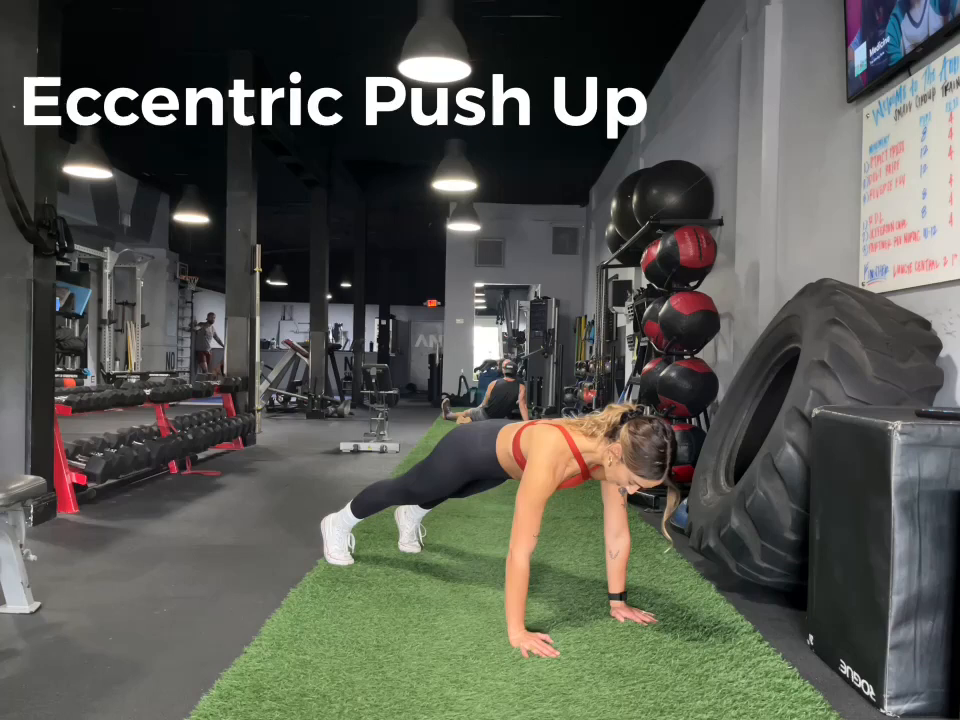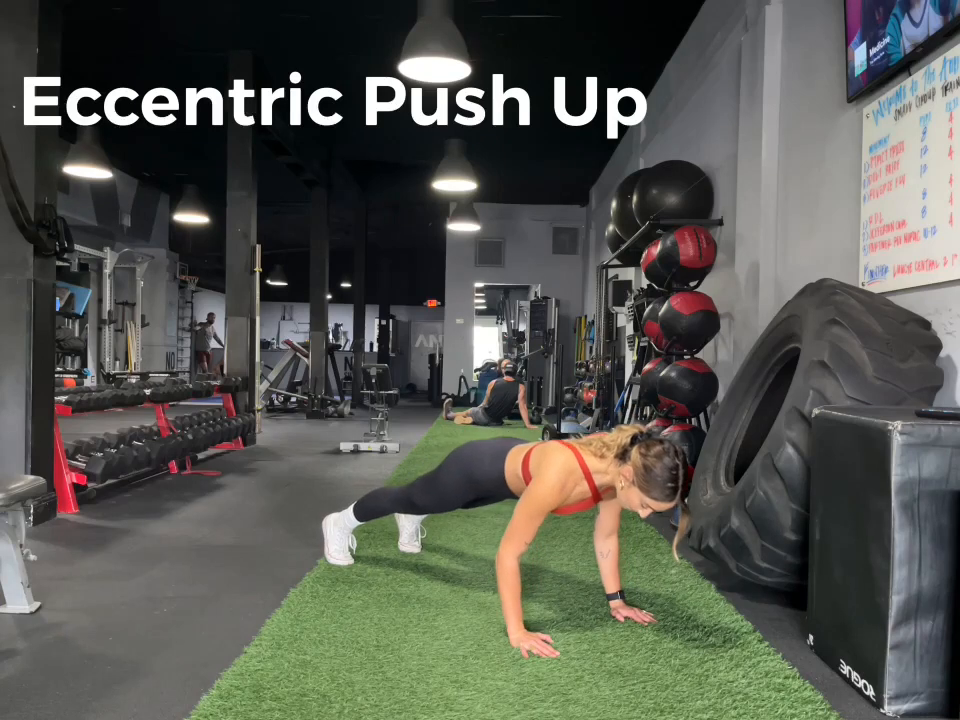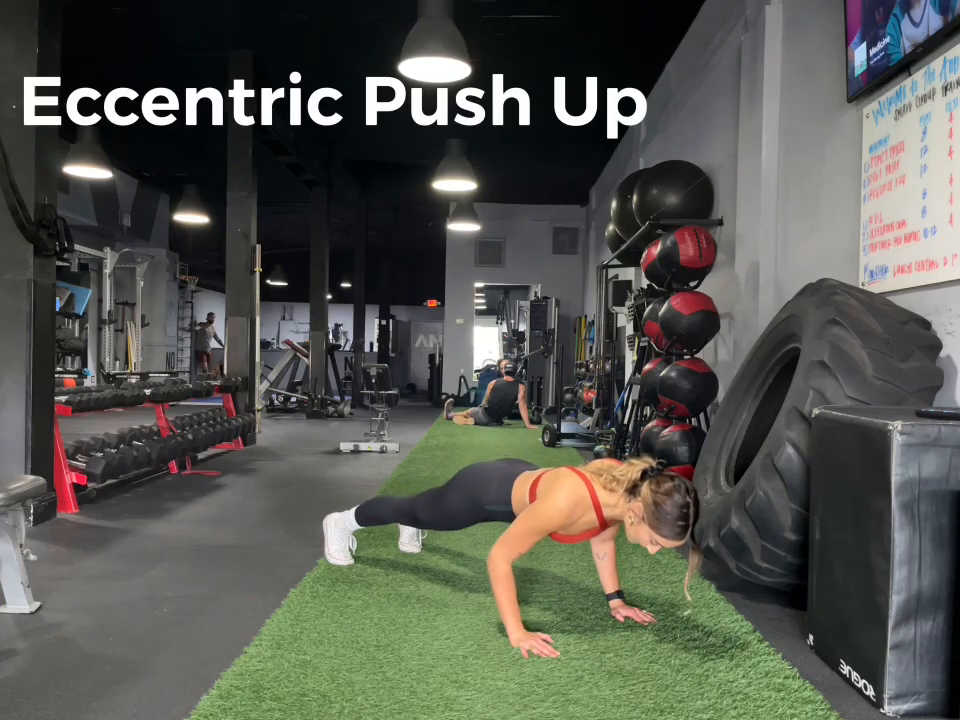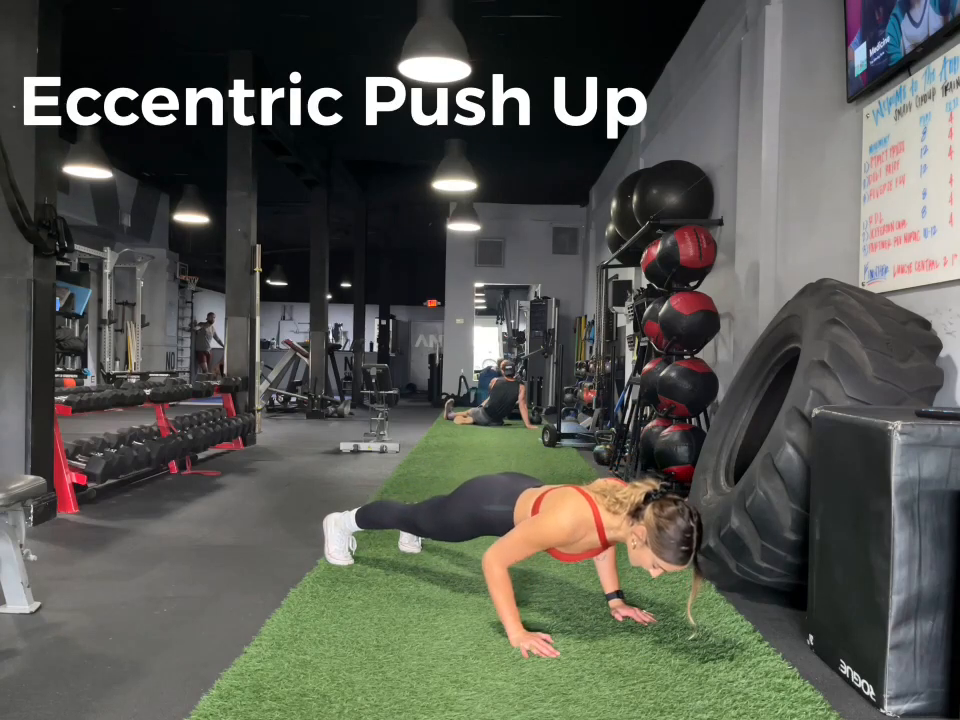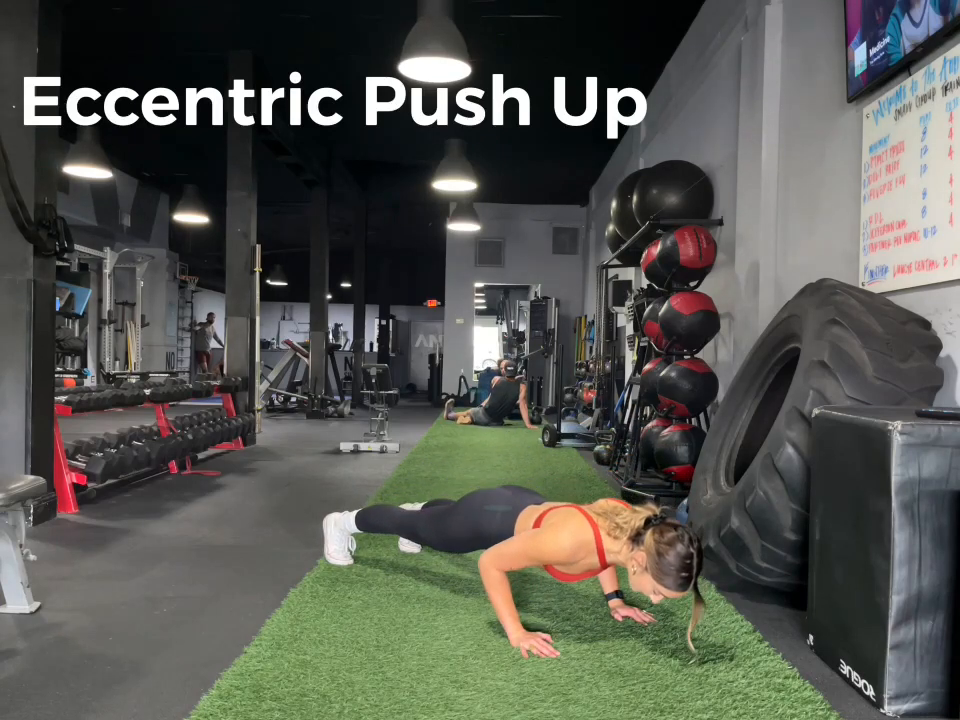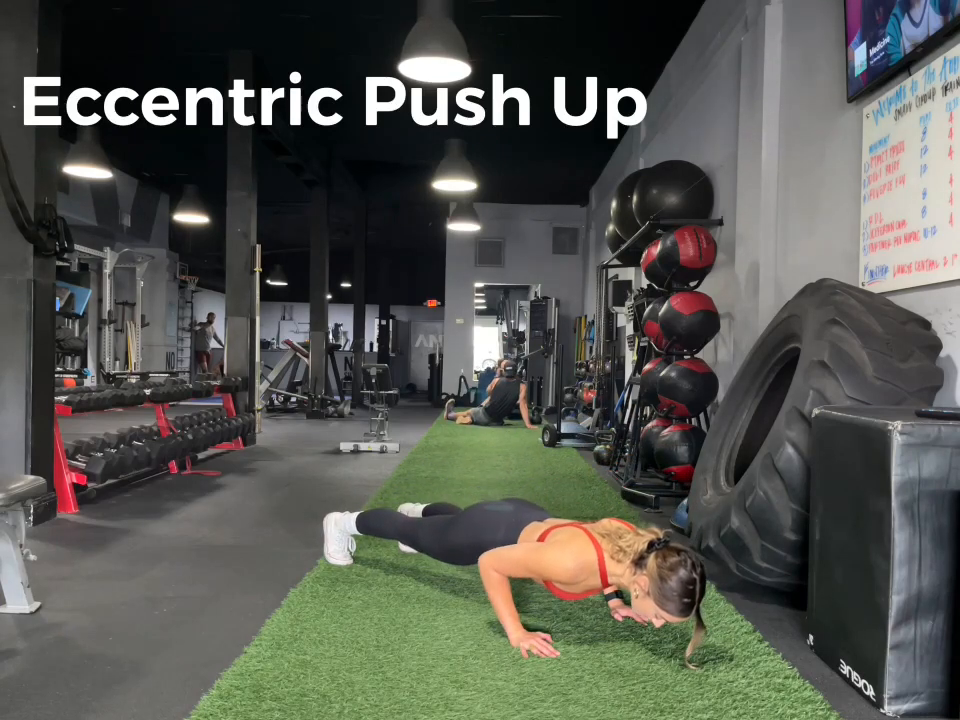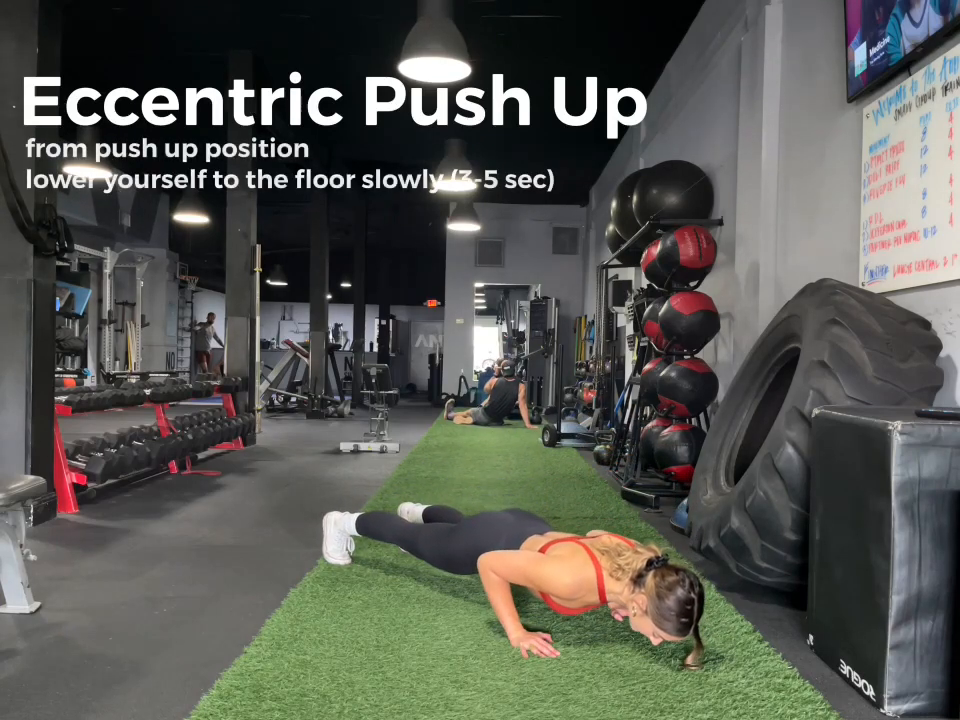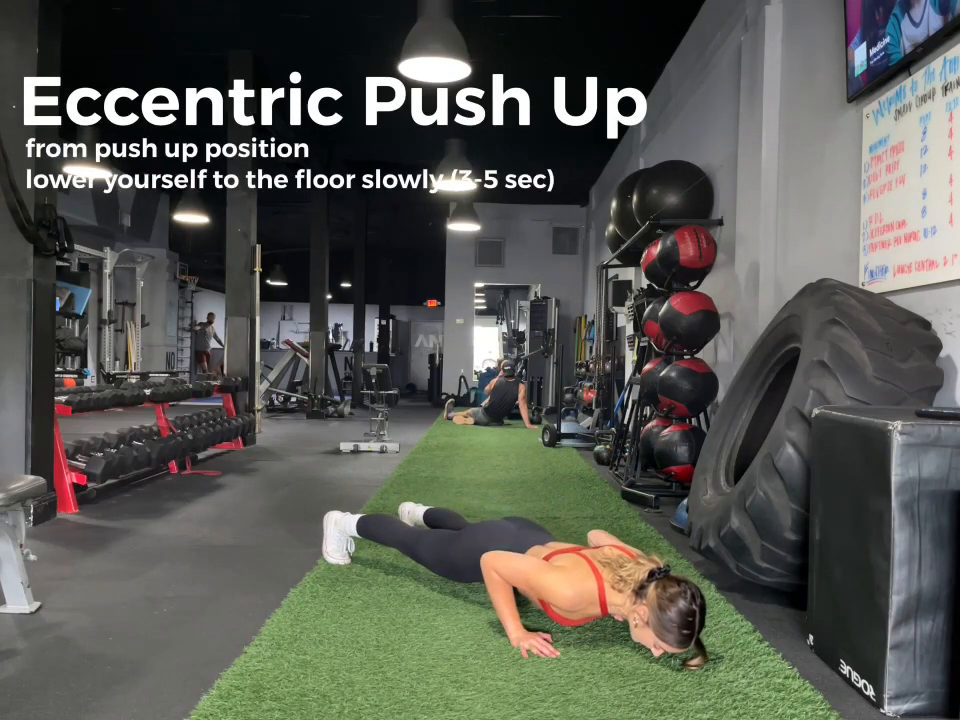
dt=0.5s
person 1, frame 1
left shoulder: (614, 449)
right shoulder: (553, 455)
left elbow: (618, 533)
right elbow: (520, 551)
left wrist: (618, 600)
right wrist: (516, 632)
left hip: (504, 452)
right hip: (472, 449)
left knee: (450, 494)
right knee: (405, 490)
left ankle: (410, 518)
right ankle: (339, 522)
person 1, frame 2
left shoulder: (621, 466)
right shoulder: (560, 474)
left elbow: (606, 537)
right elbow: (508, 553)
left wrist: (616, 599)
right wrist: (516, 631)
left hip: (511, 462)
right hip: (478, 468)
right knee: (409, 499)
left ankle: (410, 523)
right ankle: (340, 522)
person 1, frame 3
left shoulder: (628, 489)
right shoulder: (569, 500)
left elbow: (602, 538)
right elbow: (499, 558)
left wrist: (615, 599)
right wrist: (517, 632)
left hip: (519, 481)
right hip: (484, 491)
right knee: (412, 511)
left ankle: (411, 530)
right ankle: (341, 522)
person 1, frame 4
left shoulder: (631, 506)
right shoulder: (570, 520)
right elbow: (493, 560)
left wrist: (614, 598)
right wrist: (516, 632)
left hip: (521, 494)
right hip: (487, 505)
right knee: (414, 519)
left ankle: (414, 526)
right ankle: (342, 522)
person 1, frame 5
left shoulder: (634, 526)
right shoulder: (571, 541)
right elbow: (489, 564)
left wrist: (614, 599)
right wrist: (515, 632)
left hip: (523, 508)
right hip: (487, 521)
left knee: (439, 516)
right knee: (413, 528)
left ankle: (417, 507)
right ankle: (342, 522)
person 1, frame 6
left shoulder: (638, 546)
right shoulder: (573, 562)
right elbow: (489, 563)
left wrist: (614, 599)
right wrist: (516, 633)
left hip: (524, 520)
right hip: (488, 534)
left knee: (451, 517)
right knee: (412, 534)
left ankle: (416, 510)
right ankle: (343, 523)
person 1, frame 7
left shoulder: (637, 560)
right shoulder: (573, 579)
right elbow: (488, 564)
left wrist: (613, 601)
right wrist: (516, 634)
left hip: (526, 532)
right hip: (491, 543)
left knee: (460, 523)
right knee: (411, 538)
left ankle: (416, 511)
right ankle: (343, 522)
person 1, frame 8
left shoulder: (640, 569)
right shoulder: (574, 592)
left elbow: (597, 535)
right elbow: (492, 563)
right wrist: (516, 633)
left hip: (528, 539)
right hip: (492, 550)
left knee: (462, 528)
right knee: (413, 543)
left ankle: (416, 512)
right ankle: (344, 523)
